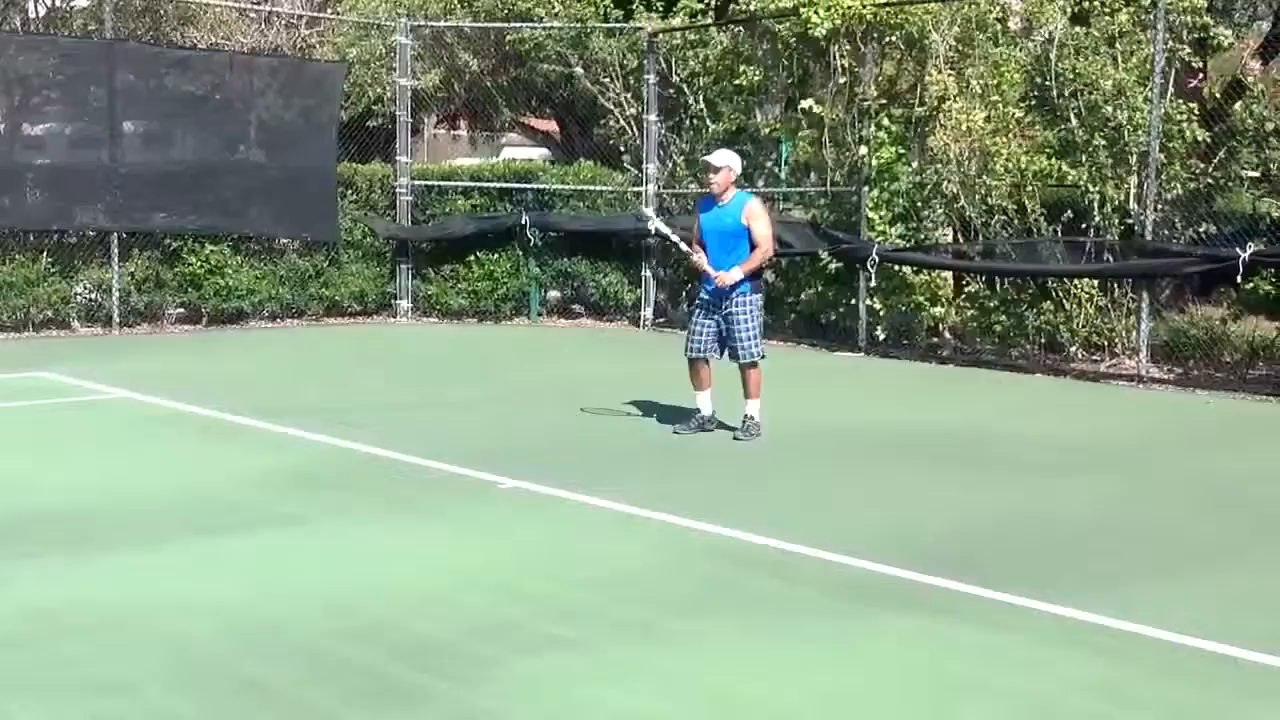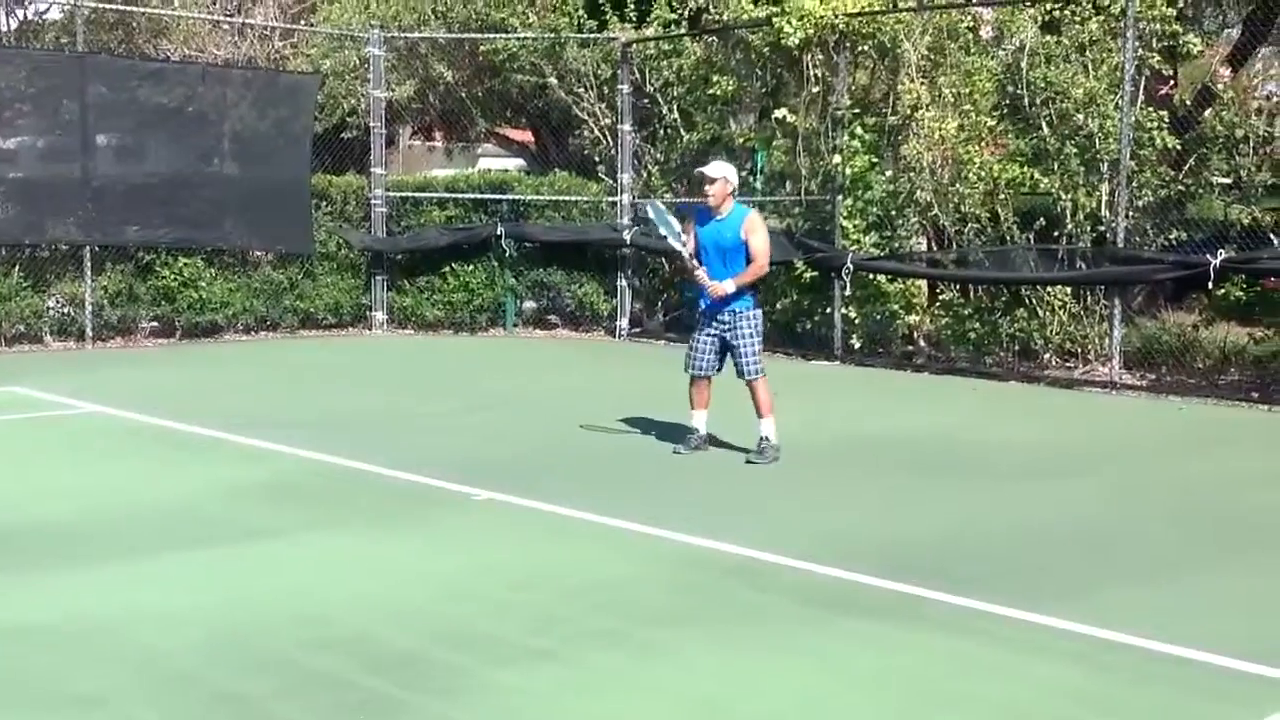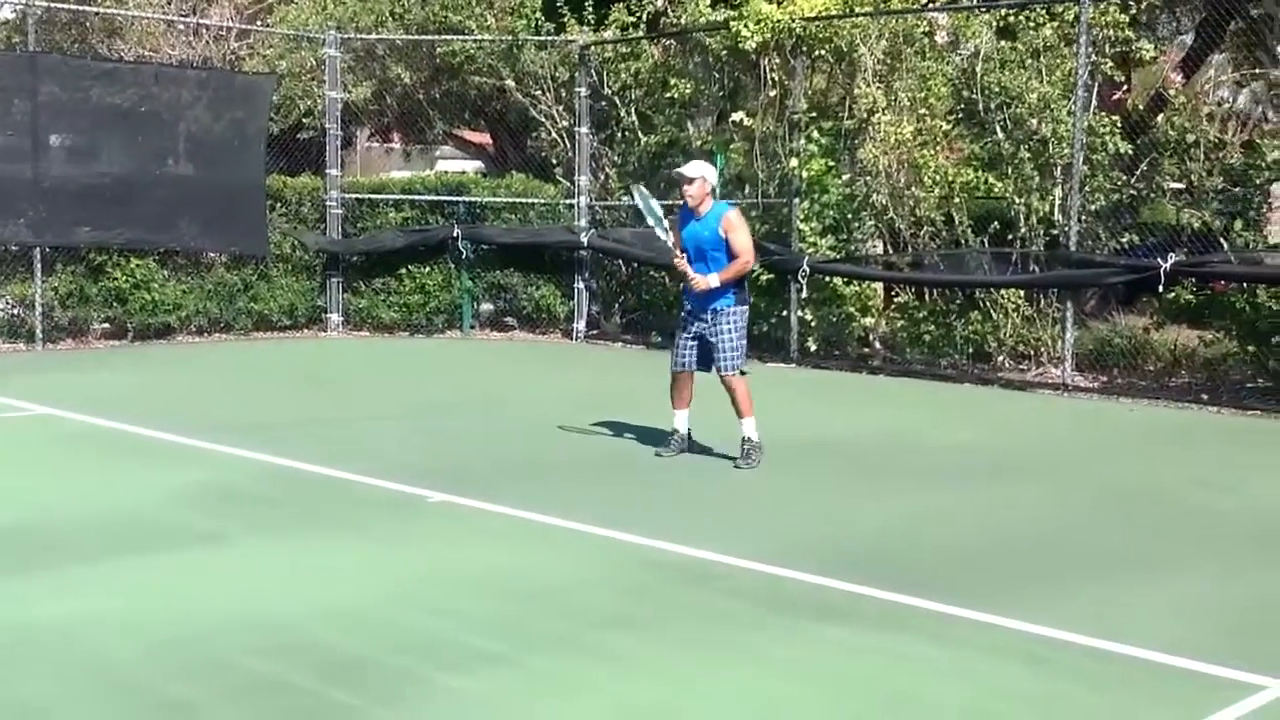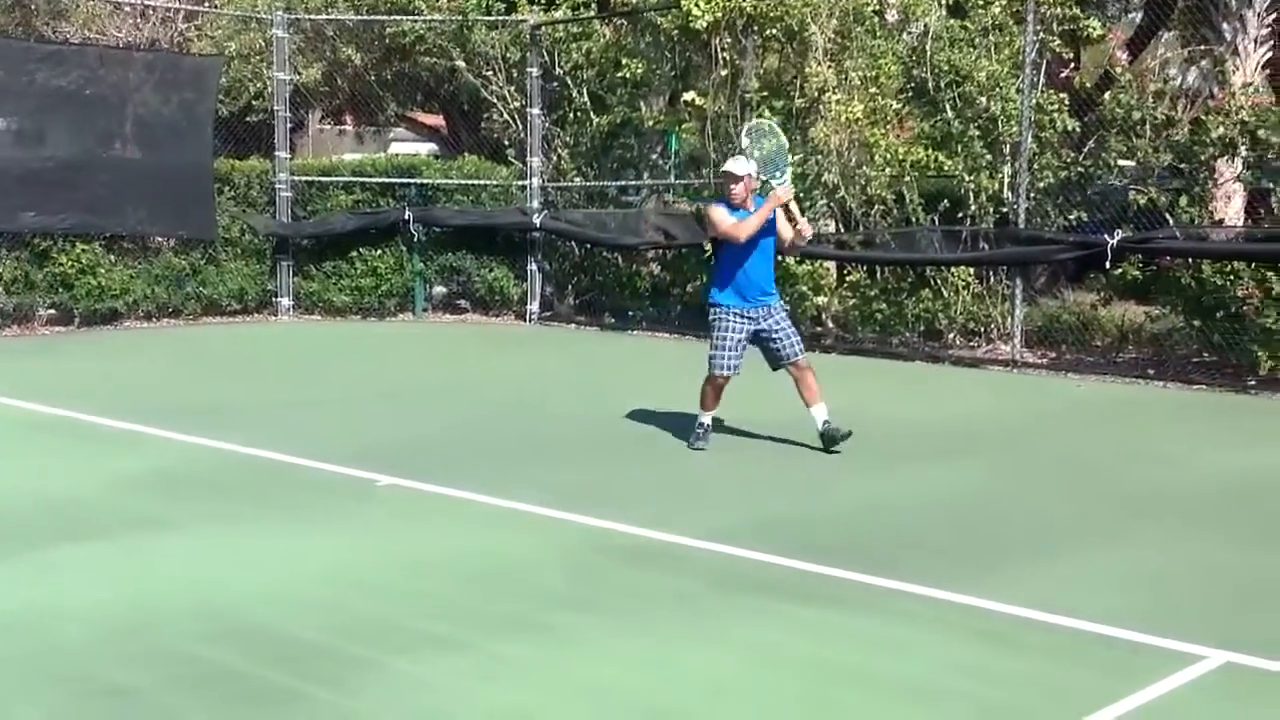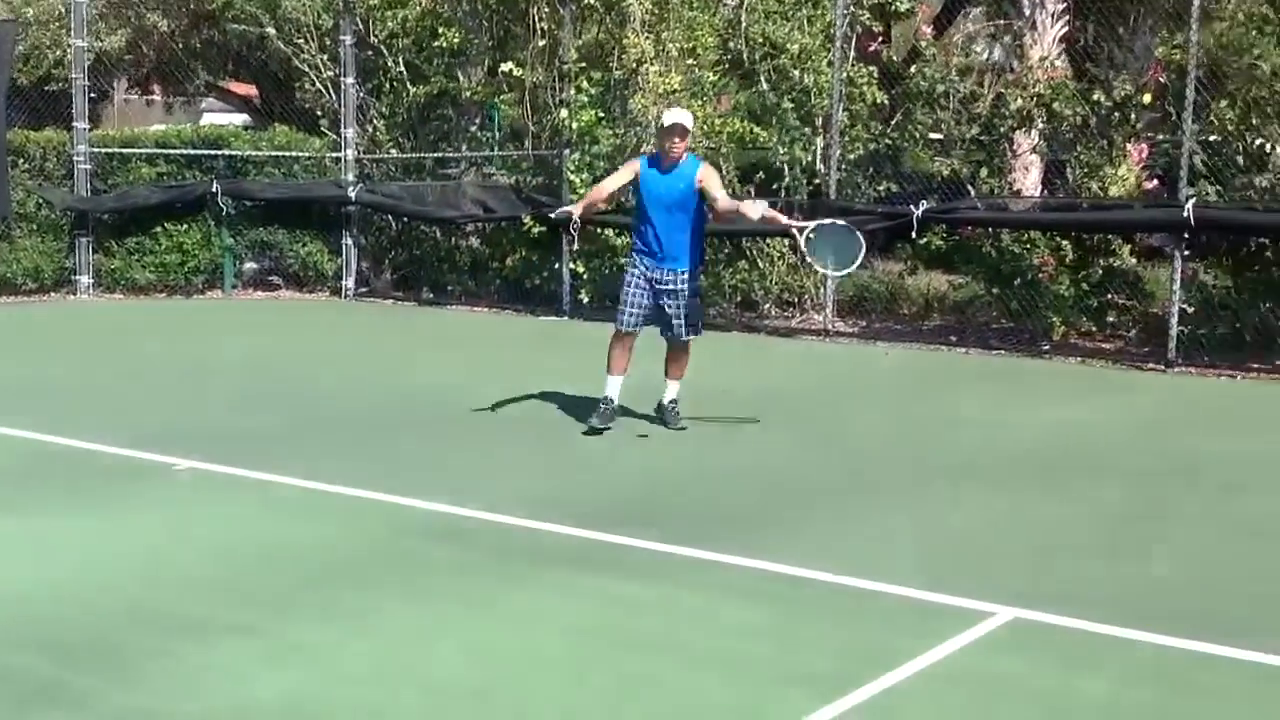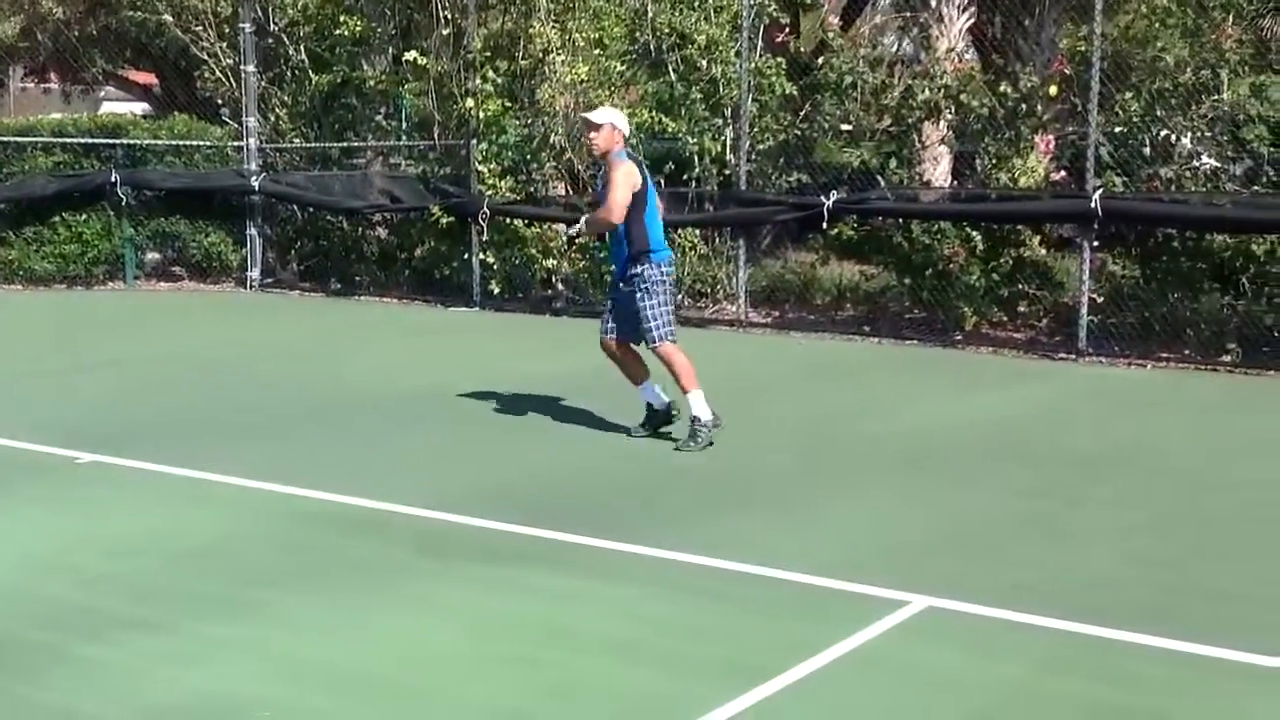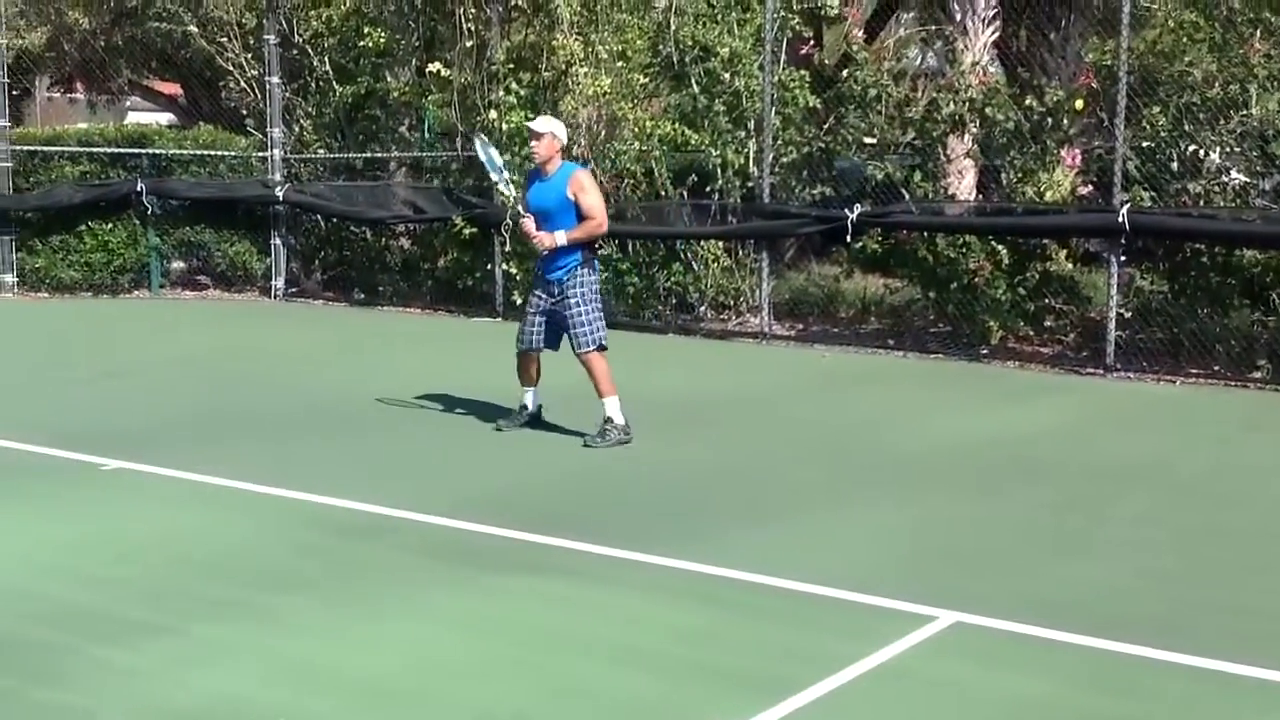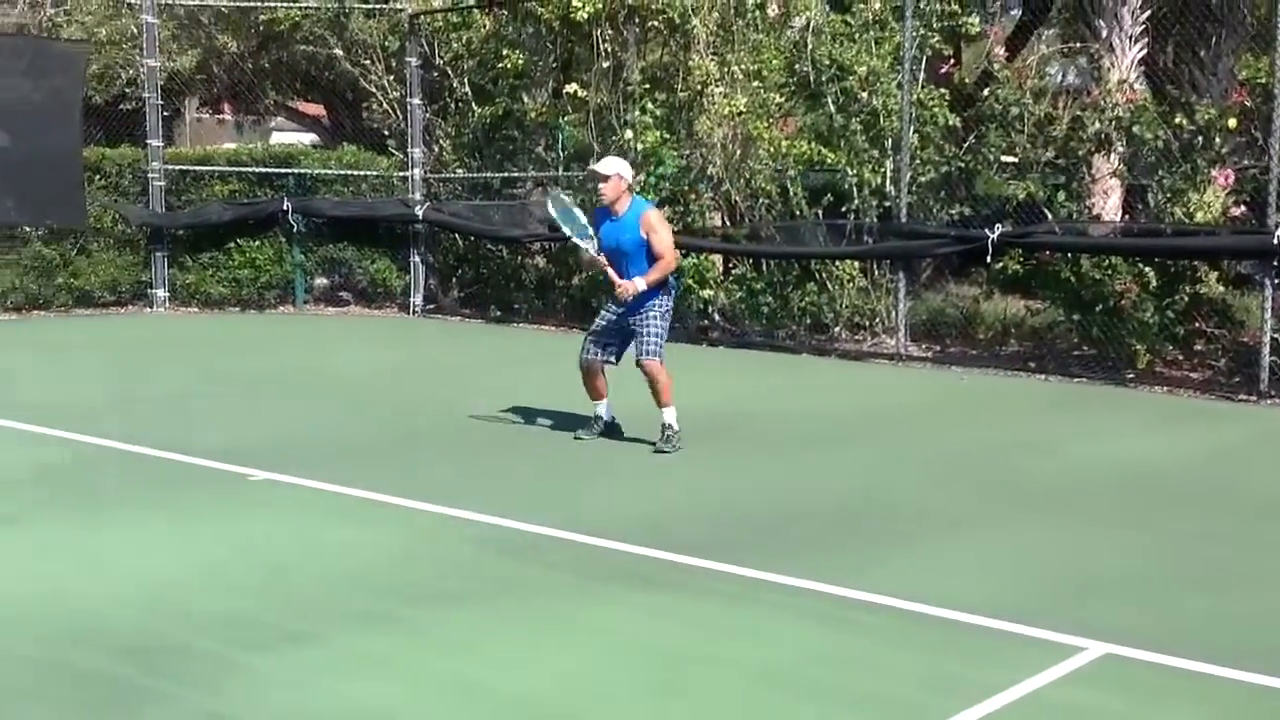
dt=0.7s
person 1, frame 1
left shoulder: (750, 206)
right shoulder: (703, 206)
left elbow: (765, 249)
left wrist: (736, 273)
right wrist: (697, 256)
left hip: (743, 293)
right hip: (709, 292)
left knee: (747, 358)
right knee: (696, 354)
left ankle: (752, 419)
right ankle: (705, 413)
person 1, frame 2
left shoulder: (749, 219)
right shoulder: (697, 218)
left elbow: (761, 264)
right elbow: (688, 257)
left wrist: (729, 285)
right wrist: (695, 270)
left hip: (743, 309)
right hip: (708, 309)
left knee: (753, 374)
right knee: (698, 373)
left ankle: (768, 440)
right ankle: (699, 432)
person 1, frame 3
left shoulder: (728, 217)
right shoulder: (682, 216)
left elbow: (746, 259)
right elbow: (678, 254)
left wrist: (713, 279)
right wrist: (678, 260)
left hip: (727, 307)
right hip: (694, 307)
left knee: (730, 373)
right knee: (680, 370)
left ankle: (751, 440)
right ankle: (680, 434)
person 1, frame 4
left shoulder: (773, 207)
right shoulder: (717, 211)
left elbow: (789, 242)
right elbow: (739, 234)
left wrist: (801, 235)
right wrist: (770, 205)
left hip: (768, 306)
right hip: (729, 308)
left knee: (799, 364)
right knee: (719, 374)
left ankle: (824, 426)
right ankle: (703, 425)
person 1, frame 5
left shoulder: (701, 171)
right shoulder: (640, 166)
left elbow: (724, 205)
right elbow: (604, 189)
left wrist: (752, 209)
right wrist: (581, 205)
left hip: (682, 271)
right hip: (642, 265)
left knee: (680, 340)
right knee: (624, 331)
left ankle: (668, 402)
right ankle: (609, 402)
person 1, frame 6
left shoulder: (622, 165)
right shoulder: (621, 167)
left elbow: (614, 216)
right elbow: (655, 213)
left wrist: (586, 223)
right wrist: (597, 224)
left hip: (648, 268)
right hip: (629, 270)
left knee: (662, 345)
right knee: (613, 343)
left ankle: (704, 418)
right ankle: (659, 406)
person 1, frame 7
left shoulder: (576, 178)
right shoulder: (533, 179)
left elbow: (599, 223)
left wrist: (556, 238)
right wrist: (527, 227)
left hip: (577, 275)
right hip: (545, 278)
left knee: (587, 349)
right knee: (526, 345)
left ankle: (616, 423)
right ankle: (529, 408)
person 1, frame 8
left shoulder: (648, 215)
right shoulder: (598, 216)
left elbow: (670, 260)
right elbow: (594, 254)
left wrist: (638, 284)
right wrist: (594, 261)
left hip: (653, 299)
right hip: (619, 302)
left knee: (649, 361)
right knee: (590, 360)
left ankle: (670, 426)
right ankle: (604, 419)
